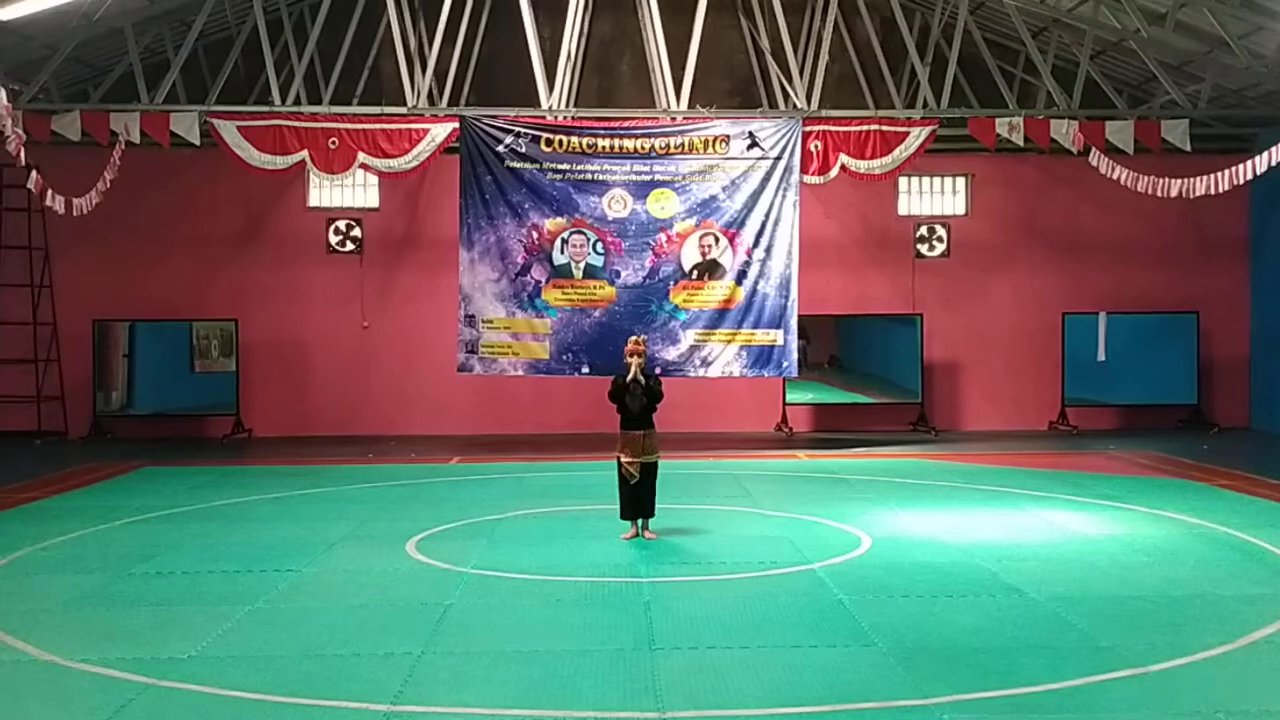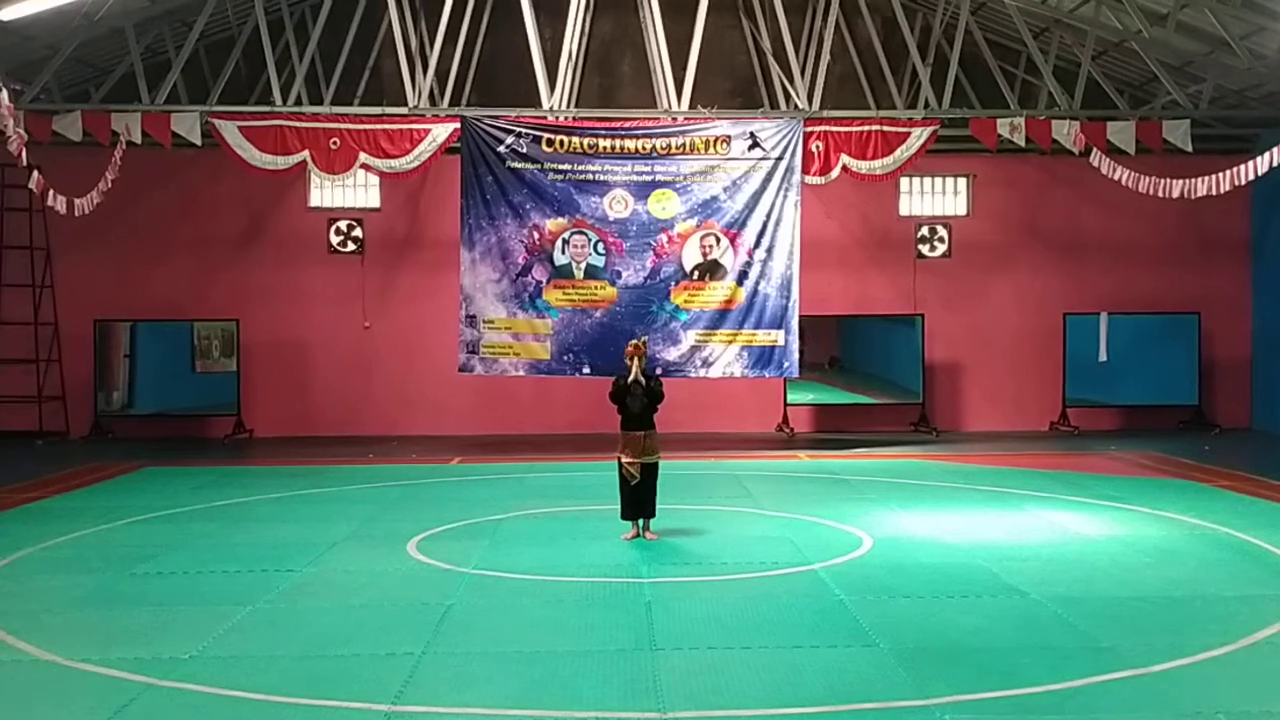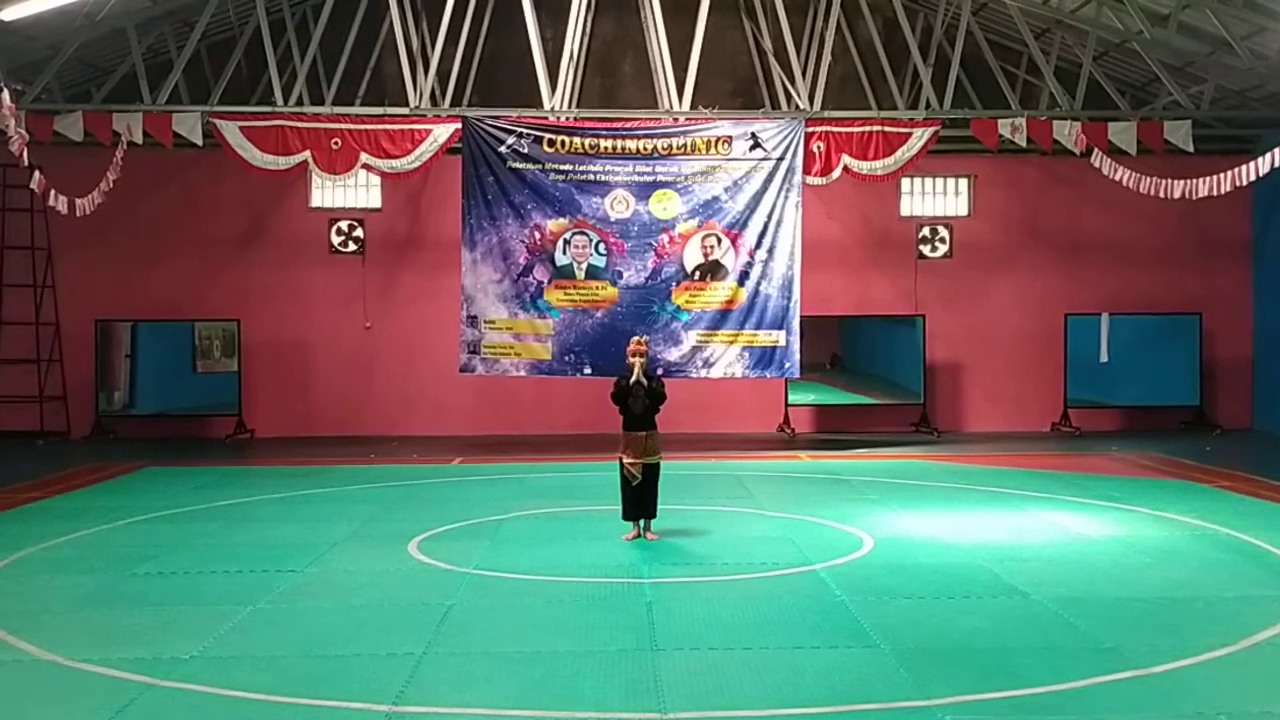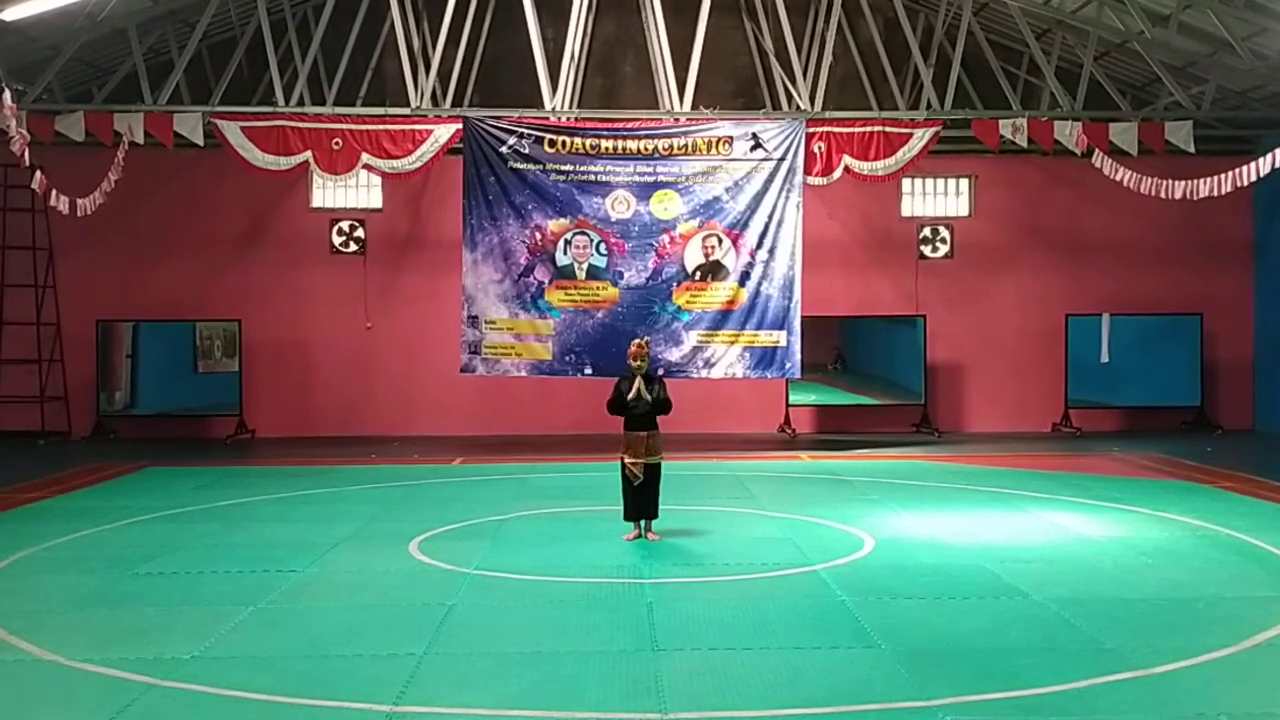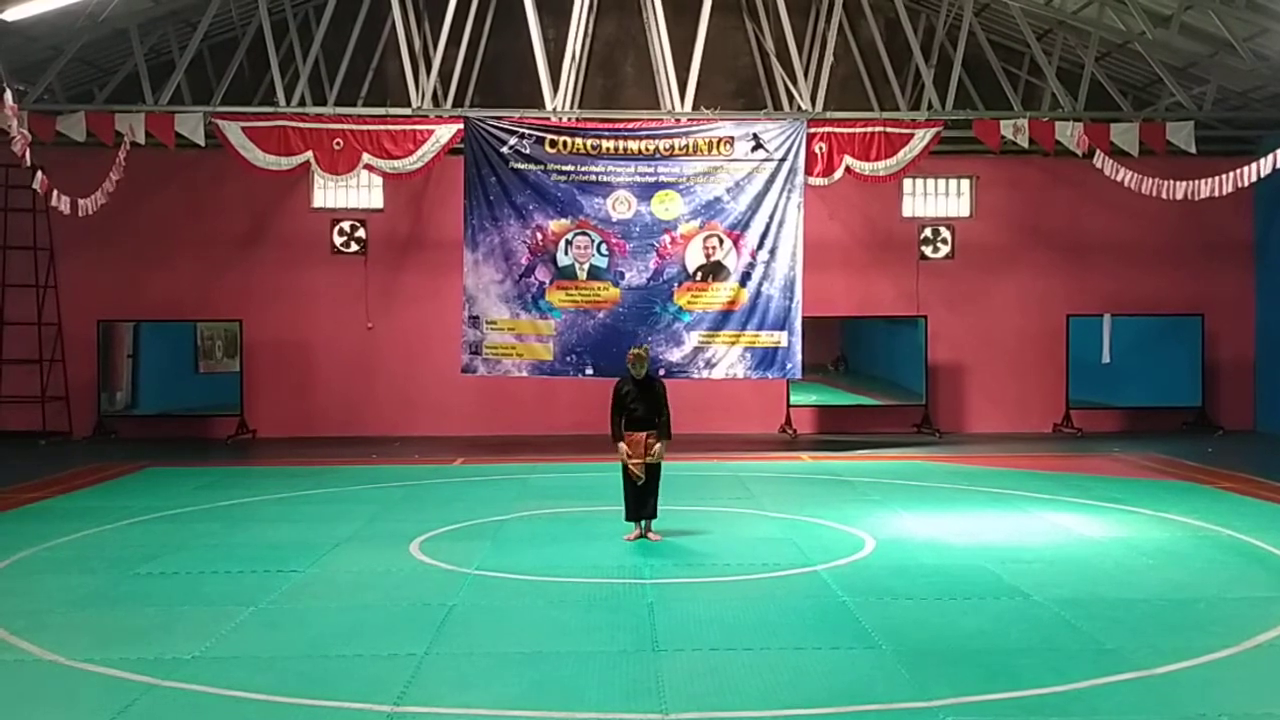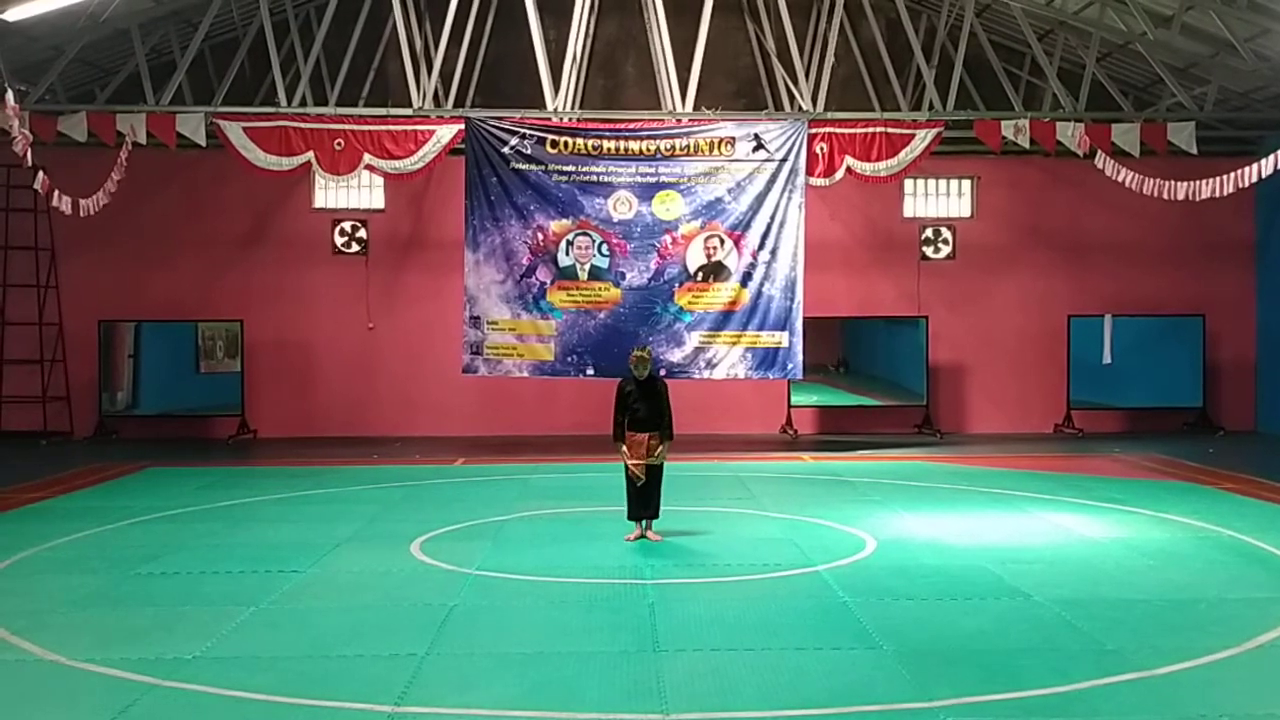
dt=0.4s
person 1, frame 1
left shoulder: (652, 379)
right shoulder: (619, 380)
left elbow: (657, 397)
right elbow: (613, 397)
left wrist: (641, 379)
right wrist: (629, 377)
left hip: (647, 435)
right hip: (627, 436)
left knee: (647, 482)
right knee: (627, 481)
left ankle: (645, 526)
right ankle: (633, 526)
person 1, frame 2
left shoulder: (653, 380)
right shoulder: (620, 380)
left elbow: (658, 398)
right elbow: (614, 398)
left wrist: (642, 380)
right wrist: (630, 379)
left hip: (648, 436)
right hip: (628, 437)
left knee: (648, 482)
right knee: (628, 482)
left ankle: (646, 526)
right ankle: (634, 526)
person 1, frame 3
left shoulder: (655, 381)
right shoulder: (622, 381)
left elbow: (659, 399)
right elbow: (617, 399)
left wrist: (643, 380)
right wrist: (632, 379)
left hip: (650, 436)
right hip: (629, 436)
left knee: (650, 483)
right knee: (629, 482)
left ankle: (647, 527)
right ankle: (635, 527)
person 1, frame 4
left shoulder: (657, 382)
right shoulder: (623, 383)
left elbow: (666, 407)
right elbow: (612, 408)
left wrist: (647, 396)
right wrist: (630, 395)
left hip: (651, 437)
right hip: (630, 437)
left knee: (651, 483)
right knee: (631, 483)
left ankle: (648, 527)
right ankle: (636, 527)
person 1, frame 5
left shoulder: (657, 384)
right shoulder: (622, 385)
left elbow: (664, 414)
right elbow: (616, 415)
left wrist: (662, 441)
right wrist: (619, 442)
left hip: (652, 439)
right hip: (630, 439)
left knee: (651, 484)
right knee: (631, 484)
left ankle: (648, 526)
right ankle: (637, 527)
person 1, frame 6
left shoulder: (659, 385)
right shoulder: (624, 386)
left elbow: (666, 415)
right elbow: (619, 416)
left wrist: (665, 443)
right wrist: (620, 443)
left hip: (654, 440)
right hip: (633, 440)
left knee: (653, 484)
right knee: (634, 484)
left ankle: (649, 527)
right ankle: (638, 527)
